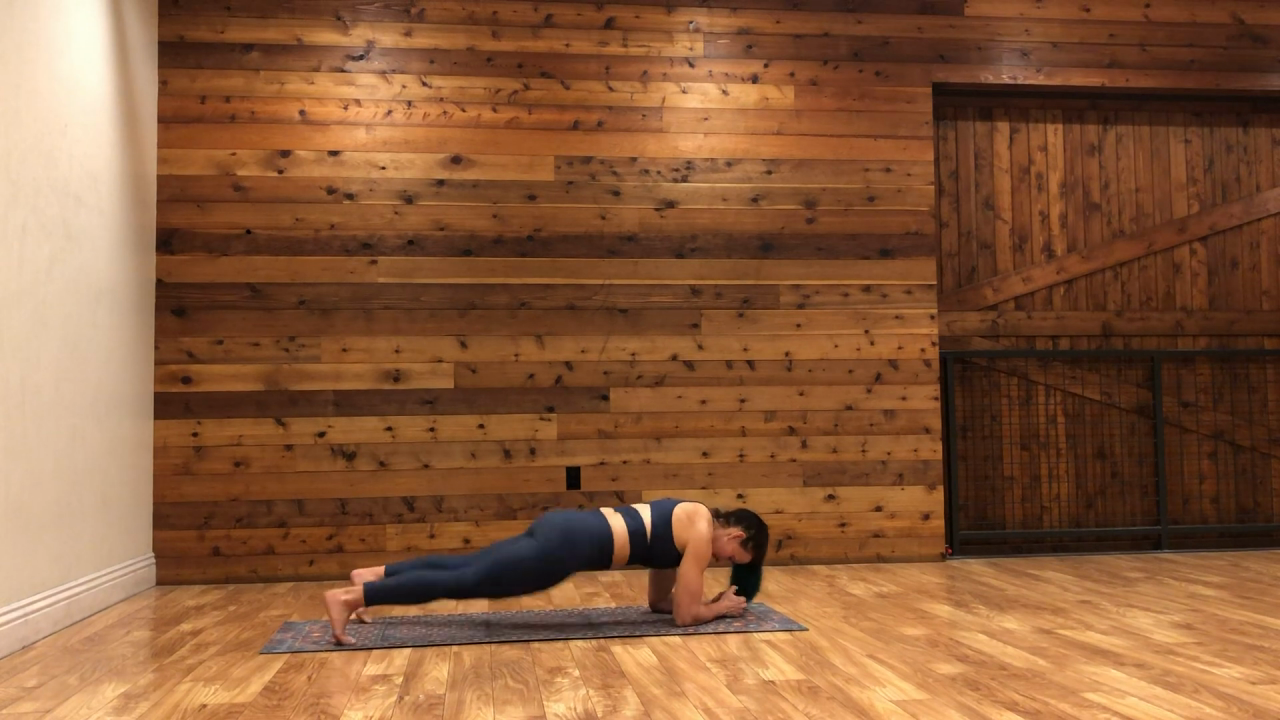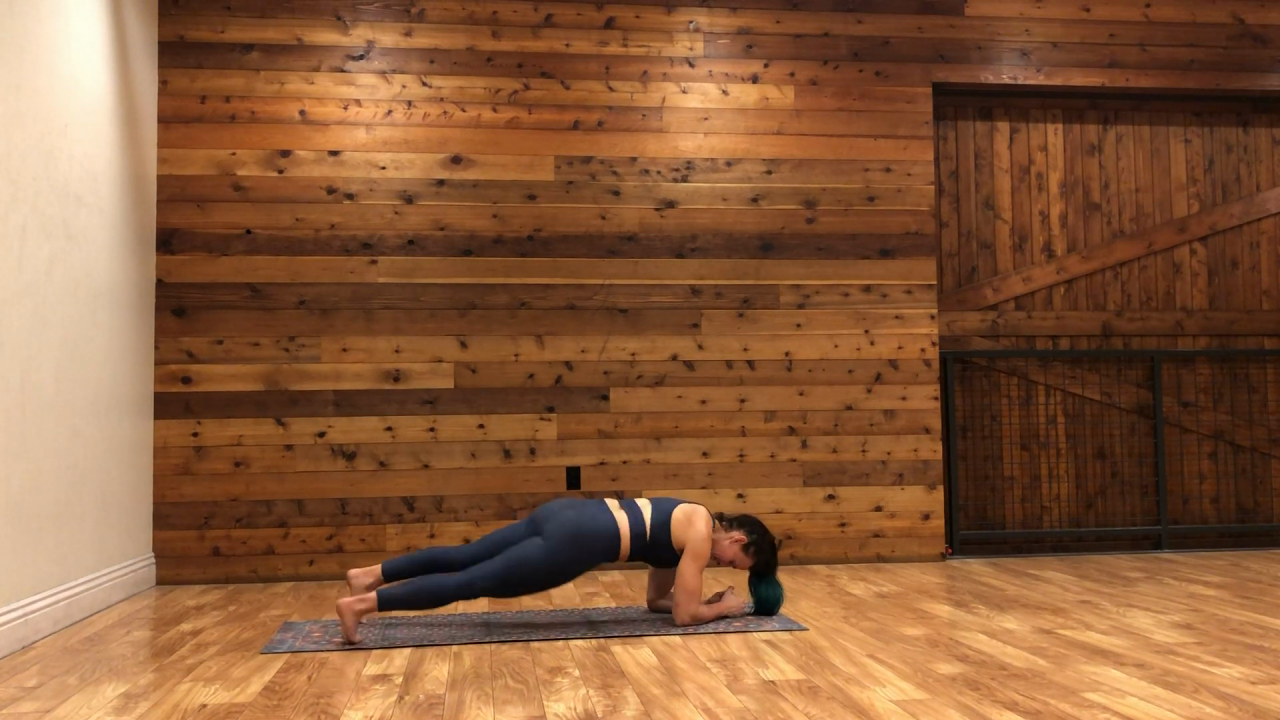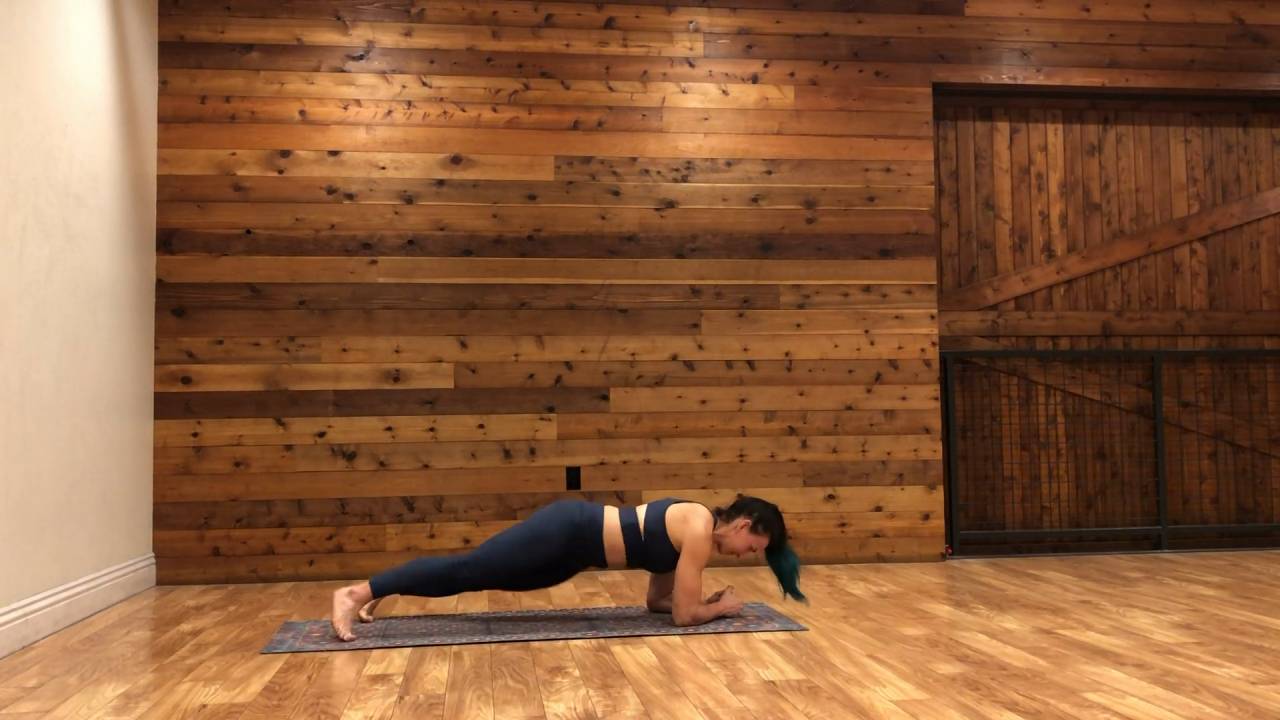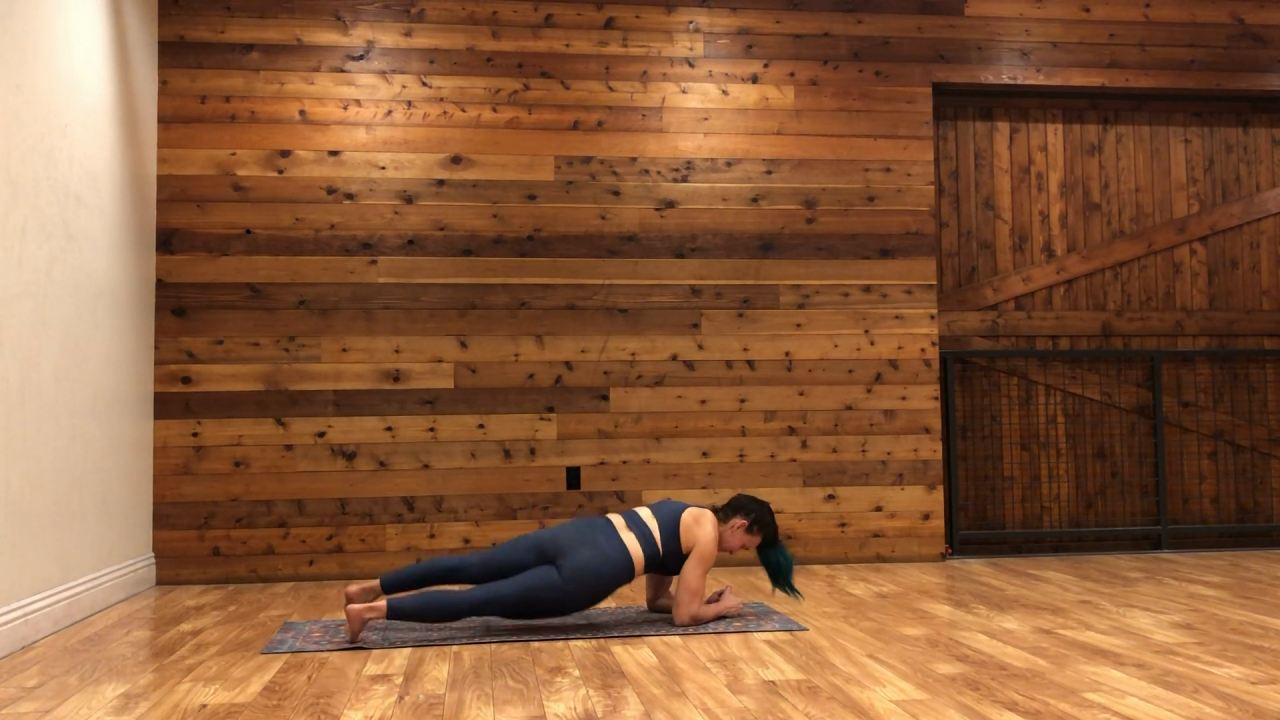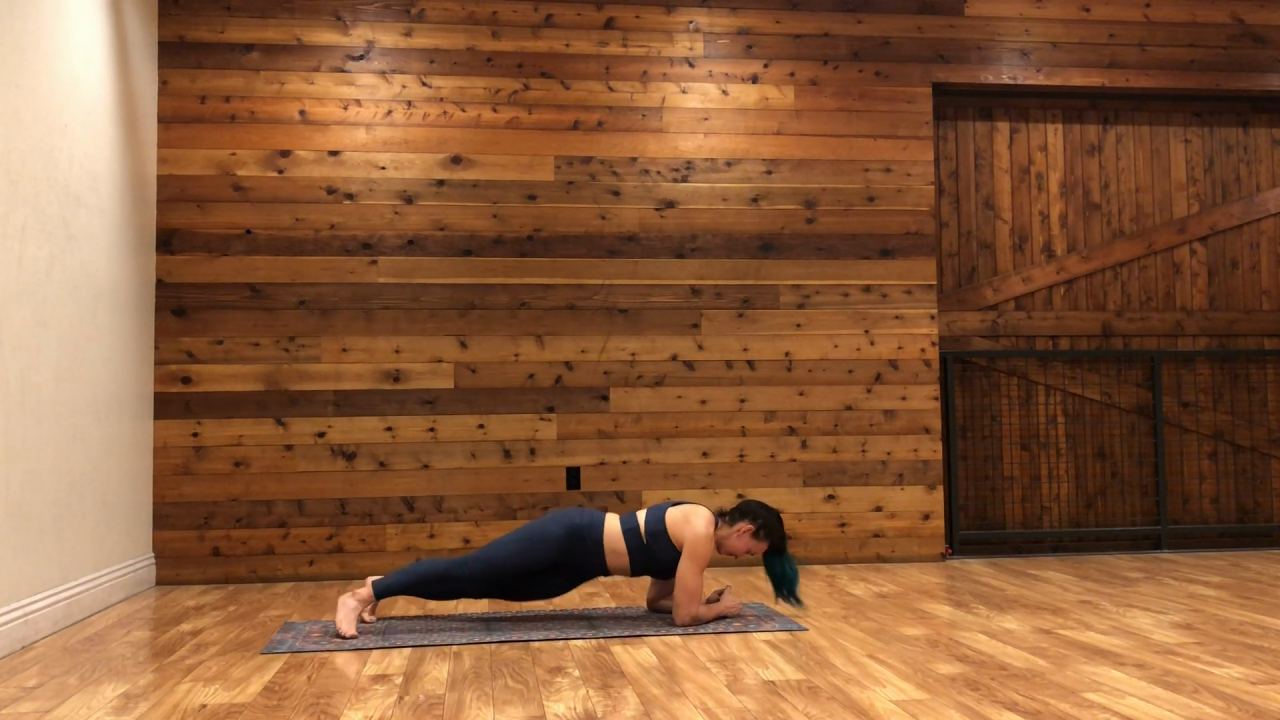
dt=1s
person 1, frame 1
left shoulder: (686, 523)
right shoulder: (701, 533)
left elbow: (659, 601)
right elbow: (684, 615)
left wrist: (708, 601)
right wrist: (721, 607)
left hip: (567, 526)
right hip: (570, 544)
left knee: (463, 567)
right knee: (462, 582)
left ankle: (373, 575)
right ankle: (348, 597)
person 1, frame 2
left shoulder: (687, 520)
right shoulder: (702, 533)
left elbow: (657, 599)
right elbow: (683, 614)
left wrist: (706, 599)
right wrist: (723, 607)
left hip: (567, 513)
right hip: (578, 537)
left knee: (463, 558)
right knee: (470, 583)
left ankle: (370, 576)
right ankle: (361, 605)
person 1, frame 3
left shoulder: (691, 527)
right shoulder: (699, 531)
left elbow: (658, 600)
right elbow: (684, 614)
left wrist: (707, 599)
right wrist: (721, 607)
left hip: (578, 545)
right hip: (569, 529)
left knee: (479, 578)
right knee: (465, 570)
left ankle: (375, 592)
right ankle: (356, 593)
person 1, frame 4
left shoulder: (684, 513)
right shoulder: (709, 534)
left elbow: (657, 597)
right elbow: (684, 615)
left wrist: (704, 598)
right wrist: (722, 606)
left hip: (571, 533)
right hip: (591, 570)
left knee: (466, 569)
right knee: (478, 600)
left ankle: (369, 588)
right ankle: (372, 611)
person 1, frame 5
left shoulder: (697, 528)
right shoulder: (700, 531)
left elbow: (658, 599)
right elbow: (684, 615)
left wrist: (703, 600)
right wrist: (721, 607)
left hip: (580, 557)
right hip: (568, 536)
left knee: (485, 586)
right knee: (466, 571)
left ankle: (381, 585)
right ankle: (363, 594)
